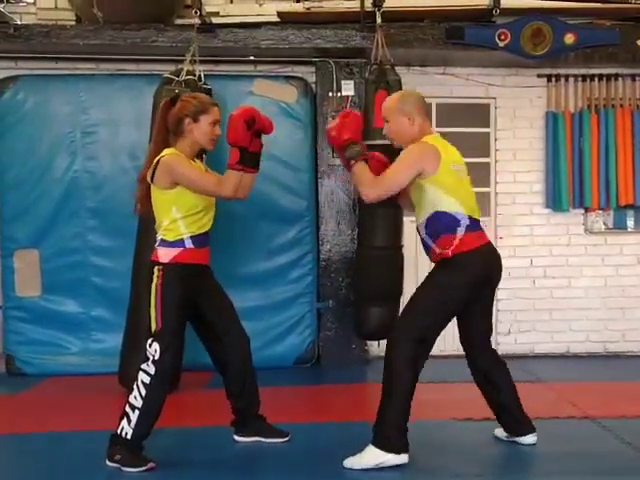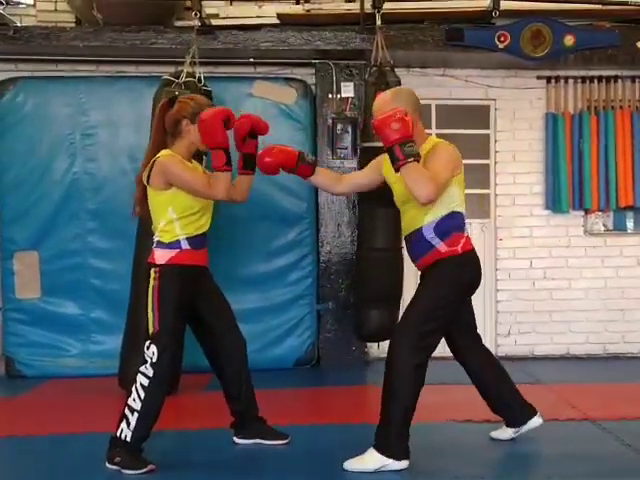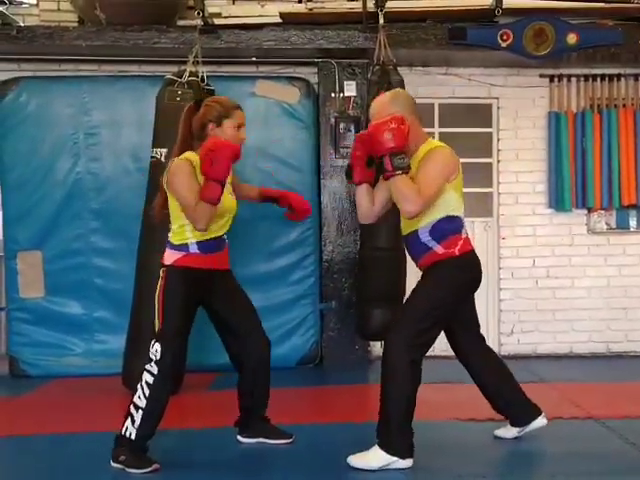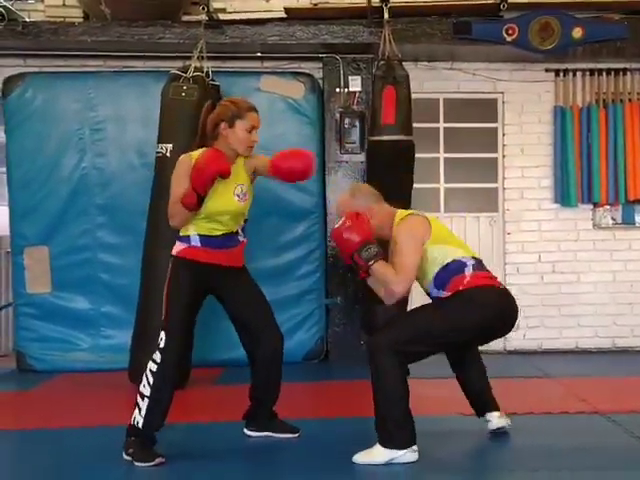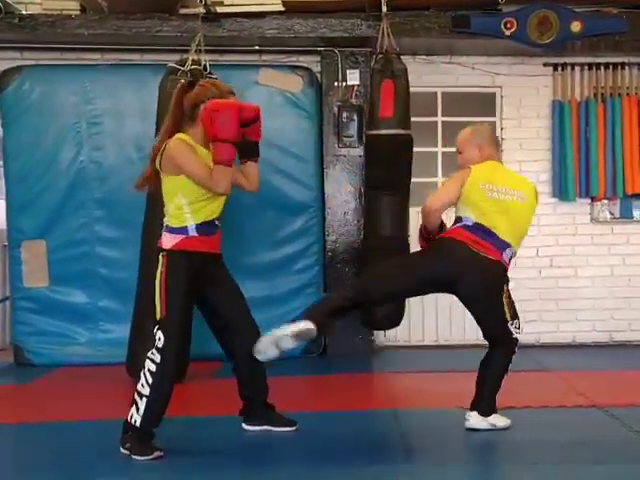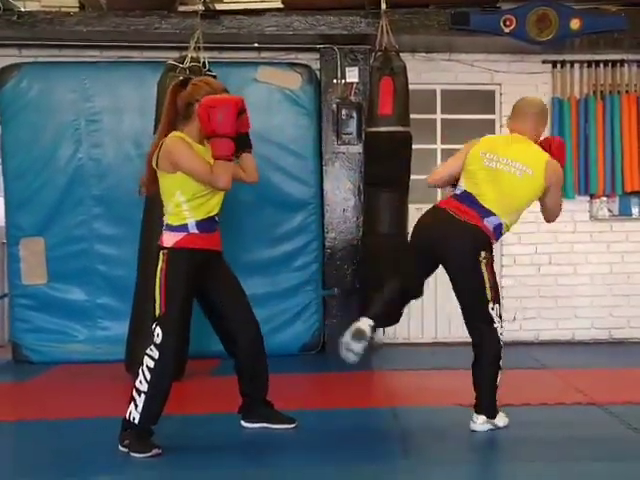
dt=0.4s
person 1, frame 1
left shoulder: (194, 164)
right shoulder: (170, 162)
left elbow: (241, 191)
right elbow: (226, 190)
left wrist: (252, 146)
right wrist: (238, 146)
left hip: (199, 270)
right hip: (173, 271)
left knee: (235, 343)
right knee: (163, 359)
left ankle: (248, 422)
right ankle: (123, 445)
person 1, frame 2
left shoulder: (192, 166)
right shoulder: (165, 163)
left elbow: (239, 194)
right elbow: (218, 192)
left wrist: (247, 147)
right wrist: (220, 147)
left hip: (197, 270)
right hip: (170, 271)
left knee: (231, 345)
right knee: (161, 360)
left ankle: (247, 424)
right ankle: (122, 447)
person 1, frame 3
left shoulder: (220, 167)
right shoulder: (183, 166)
left elbow: (242, 193)
right elbow: (200, 220)
left wrist: (278, 196)
right wrist: (215, 177)
left hip: (217, 271)
right hip: (183, 272)
left knee: (255, 344)
right knee: (166, 360)
left ankle: (252, 423)
right ankle: (128, 447)
person 1, frame 4
left shoulder: (249, 163)
right shoulder: (190, 162)
left elbow: (279, 164)
right elbow: (177, 221)
left wrist: (296, 161)
right wrist: (200, 186)
left hip: (231, 267)
right hip: (191, 262)
left knee: (269, 340)
right knee: (171, 349)
left ankle: (261, 417)
right ankle: (139, 437)
person 1, frame 5
left shoulder: (213, 147)
right shoulder: (177, 146)
left elbow: (250, 185)
right elbow: (219, 186)
left wrist: (248, 141)
right wrist: (225, 140)
left hip: (210, 256)
right hip: (180, 256)
left knee: (245, 332)
right knee: (170, 344)
left ankle: (256, 411)
right ankle: (136, 433)
person 1, frame 6
left shoulder: (206, 146)
right shoulder: (174, 145)
left elbow: (250, 175)
right elbow: (221, 181)
left wrist: (239, 134)
right wrist: (223, 135)
left hip: (210, 252)
right hip: (180, 254)
left knee: (246, 328)
right knee: (168, 341)
left ankle: (255, 407)
right ankle: (134, 430)
person 2, frame 1
left shoulder: (422, 150)
right shoulder: (435, 151)
left elbow: (372, 192)
right elbow: (419, 203)
left wrist: (351, 150)
right wrist: (374, 162)
left hip: (459, 264)
right hip: (482, 259)
left knee: (405, 341)
right knee: (478, 347)
left ankle: (390, 444)
right ankle: (518, 426)
person 2, frame 2
left shoulder: (442, 152)
right shoulder: (389, 162)
left elbow: (426, 193)
right elbow: (340, 184)
left wrist: (401, 149)
right wrist: (298, 163)
left hip: (454, 266)
right hip: (443, 269)
left knee: (406, 347)
right knee: (467, 345)
left ankle: (390, 450)
right ankle: (521, 414)
person 2, frame 3
left shoulder: (438, 156)
right shoulder: (402, 161)
left elbow: (413, 206)
right elbow: (366, 214)
left wrist: (392, 159)
right wrist: (361, 169)
left hip: (452, 267)
right hip: (448, 269)
left knee: (401, 344)
right knee: (469, 346)
left ankle: (394, 447)
right ankle: (524, 414)
person 2, frame 4
left shoulder: (408, 225)
right shoulder: (393, 233)
left elbow: (399, 289)
right elbow: (390, 297)
left wrist: (366, 252)
right wrist: (361, 260)
left hip: (477, 305)
right hip: (497, 305)
left knee: (382, 345)
right knee: (457, 344)
left ankle: (397, 443)
right ankle: (491, 412)
person 2, frame 5
left shoulder: (469, 175)
right shoulder: (531, 190)
left elbow: (432, 206)
left wrist: (432, 234)
left hip: (445, 256)
right hip: (487, 273)
left knee: (363, 288)
right knee: (505, 341)
left ankle: (308, 324)
right ankle: (482, 412)
person 2, frame 6
left shoulder: (480, 144)
right shoulder: (548, 166)
left elbow: (434, 179)
right elbow: (550, 215)
left hip: (435, 222)
right hip: (470, 240)
left knee: (405, 281)
right knee: (485, 328)
left ankle: (367, 321)
right ankle: (485, 413)
